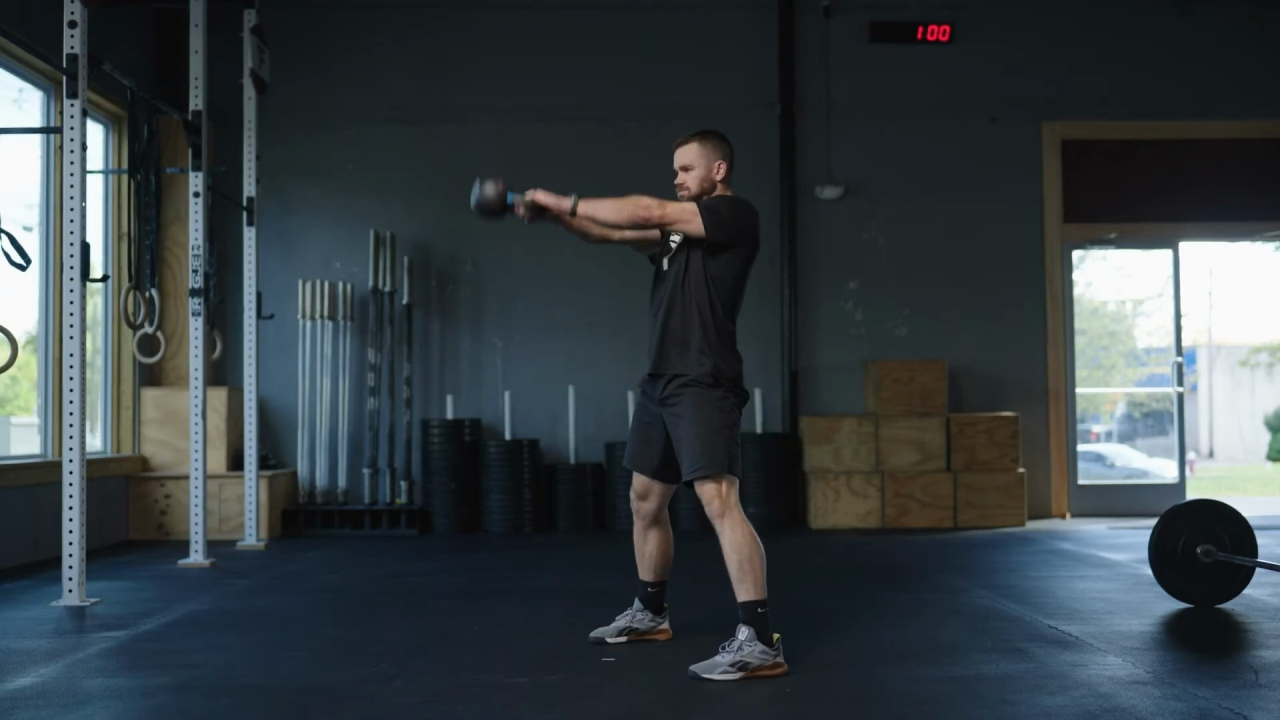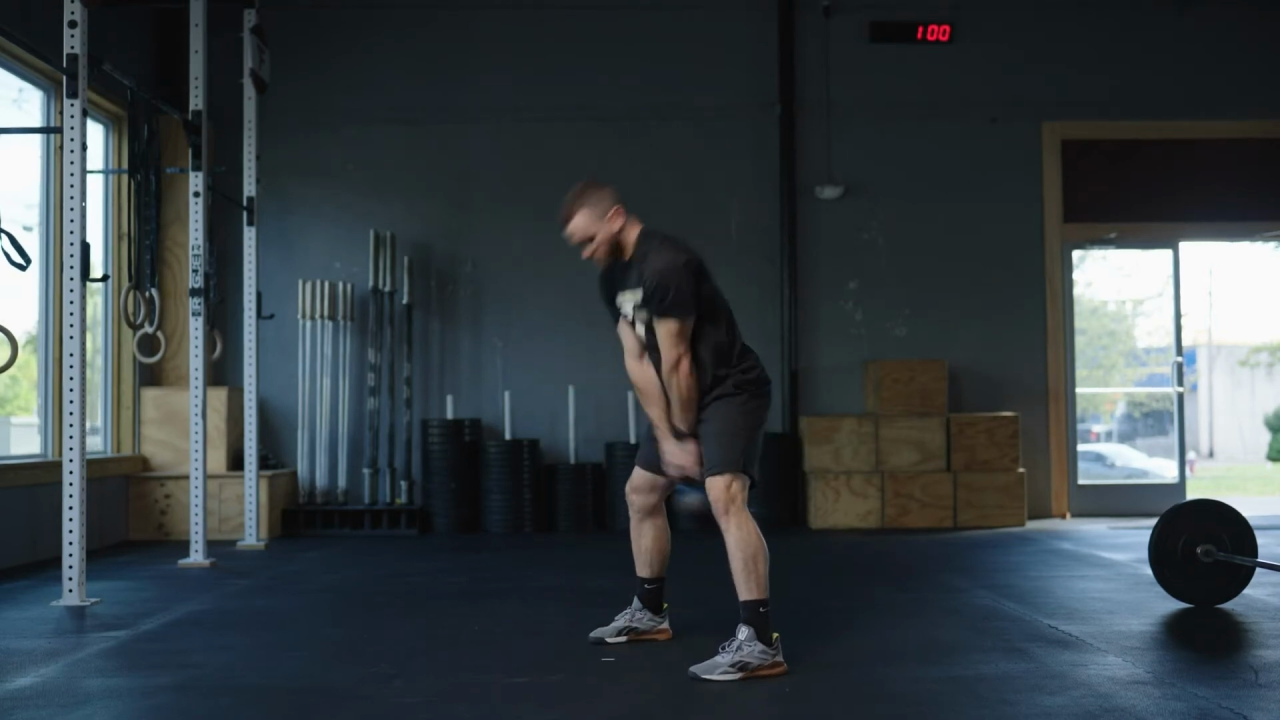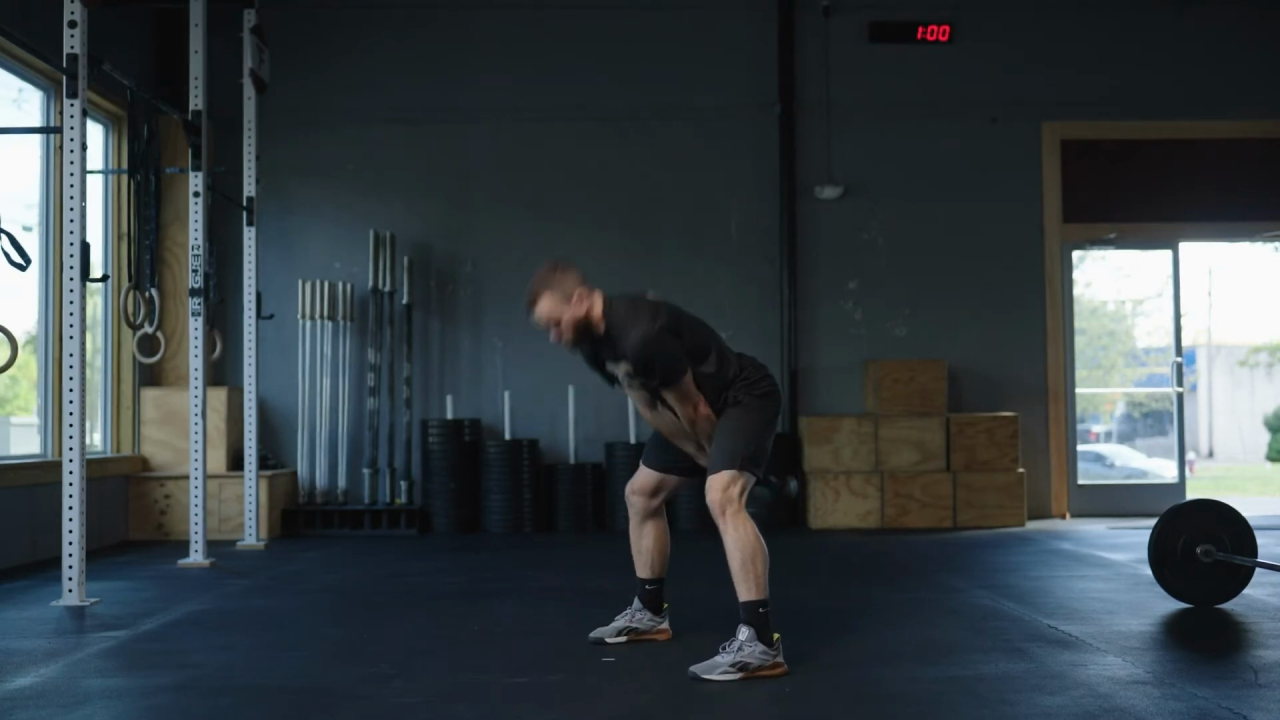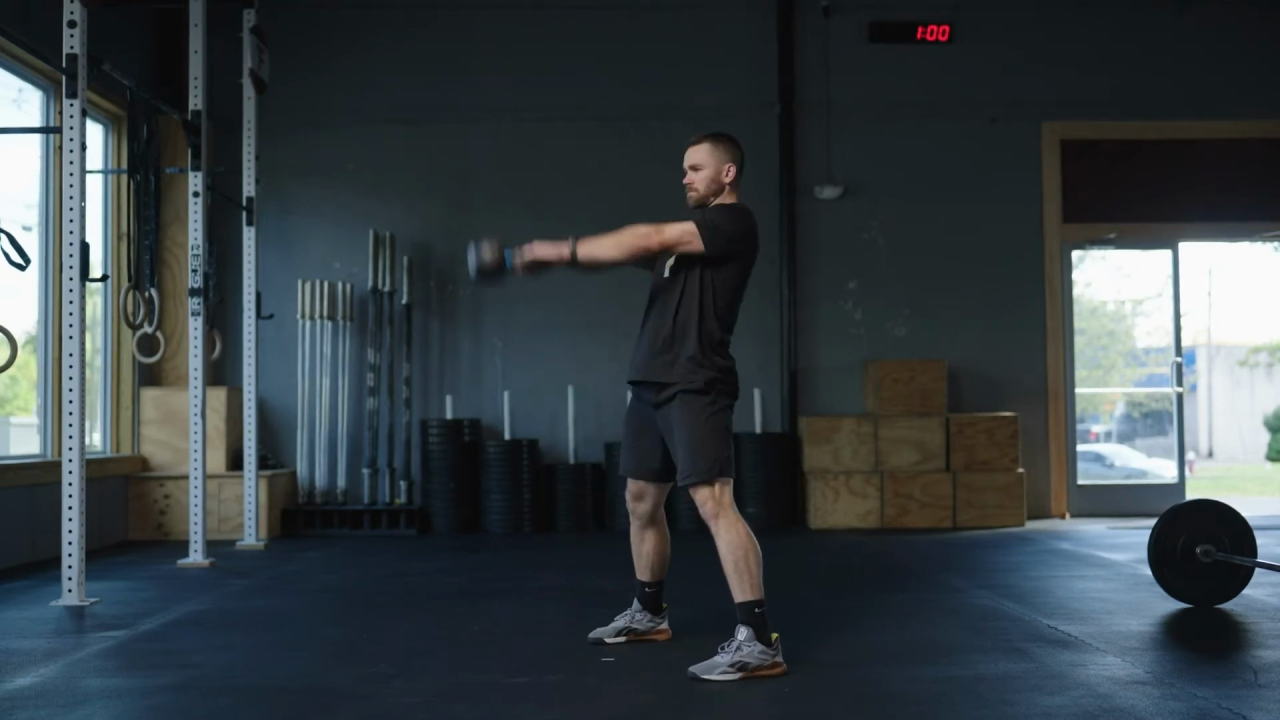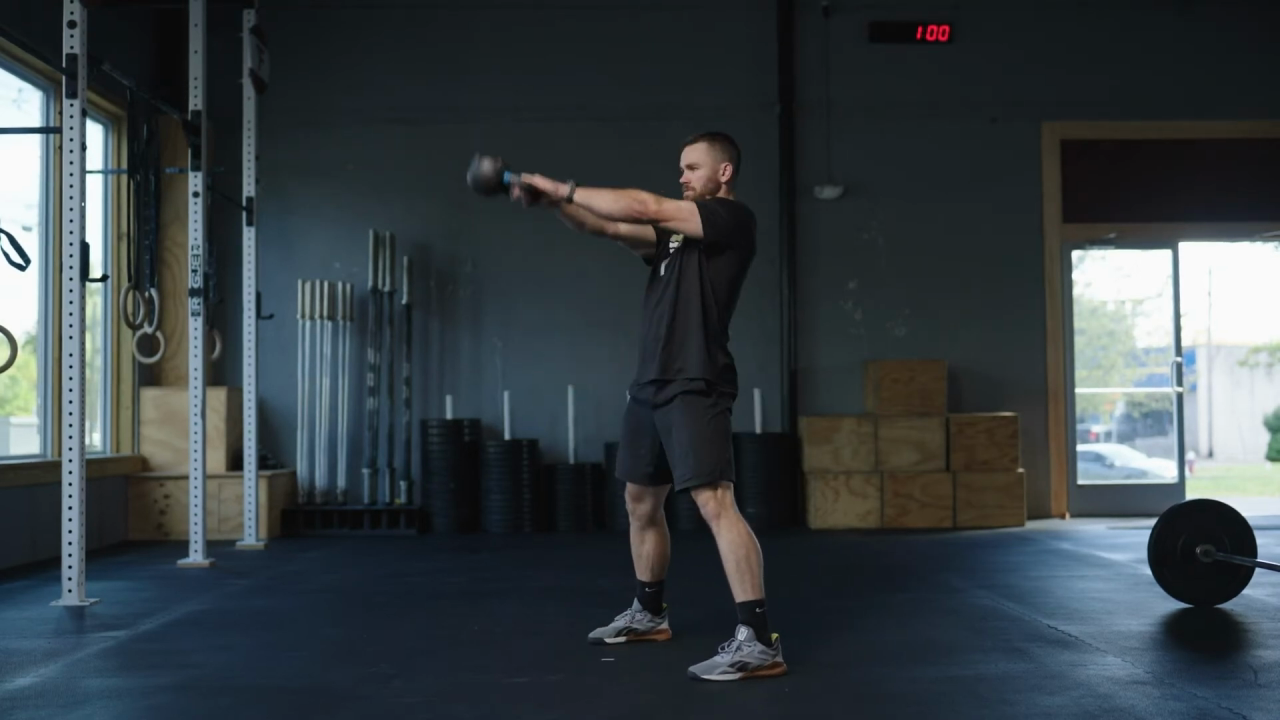
dt=0.4s
person 1, frame 1
left shoulder: (734, 214)
right shoulder: (681, 221)
left elbow: (646, 213)
right elbow: (614, 232)
left wrist: (565, 201)
right wrist: (553, 212)
left hip: (704, 383)
right hip: (660, 382)
left knee: (718, 502)
right knee: (645, 501)
left ankle: (759, 641)
right ankle: (650, 613)
person 1, frame 2
left shoulder: (665, 264)
right shoulder: (613, 277)
left elbow: (676, 362)
right elbow: (637, 362)
left wrist: (685, 435)
right wrist: (666, 435)
left hip: (730, 391)
right hip: (686, 403)
left knee: (723, 497)
right knee: (641, 494)
left ankle: (760, 642)
right ankle: (649, 612)
person 1, frame 3
left shoulder: (640, 333)
right shoulder: (595, 339)
left elbow: (695, 409)
right elbow: (651, 410)
left wrist: (725, 463)
right wrist: (711, 460)
left hip: (743, 396)
left knee: (721, 495)
right knee: (642, 492)
left ankle: (760, 640)
right ankle: (650, 611)
person 1, frame 4
left shoulder: (735, 223)
right shoulder: (682, 231)
left elbow: (646, 240)
right elbow: (625, 247)
left wrist: (564, 250)
right wrist: (561, 251)
left hip: (696, 386)
right hip: (650, 383)
left knee: (713, 503)
right knee: (641, 500)
left ankle: (758, 641)
right ankle: (649, 613)
person 1, frame 5
left shoulder: (732, 218)
right shoulder: (677, 226)
left elbow: (641, 205)
right elbow: (612, 222)
left wrist: (562, 189)
right wrist: (553, 195)
left hip: (696, 386)
right hip: (649, 385)
left knee: (714, 503)
right knee: (641, 502)
left ankle: (759, 641)
right ankle: (650, 613)
